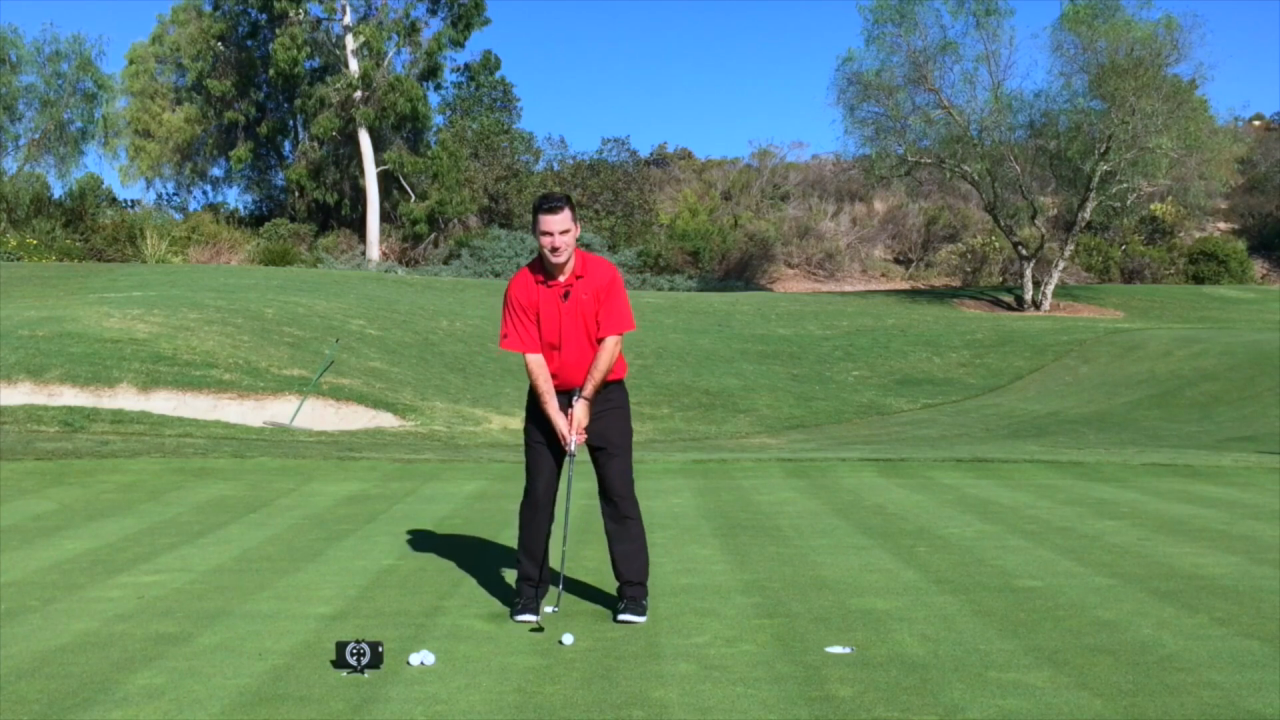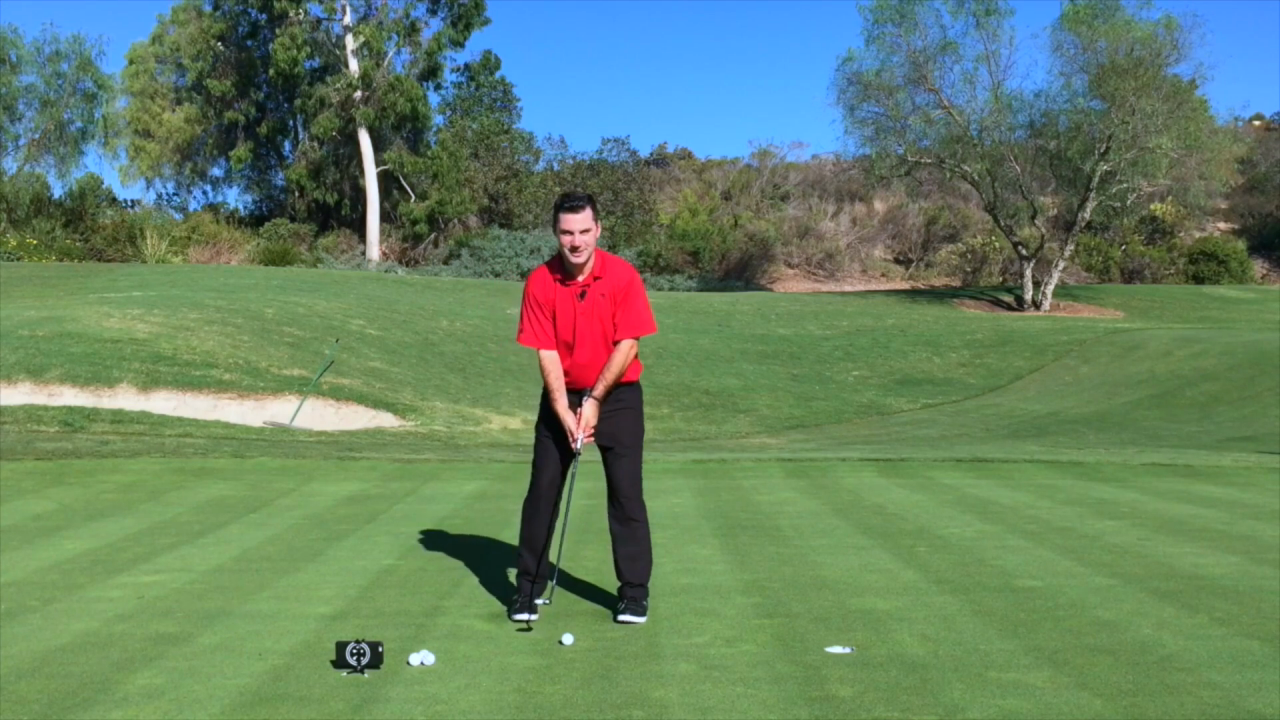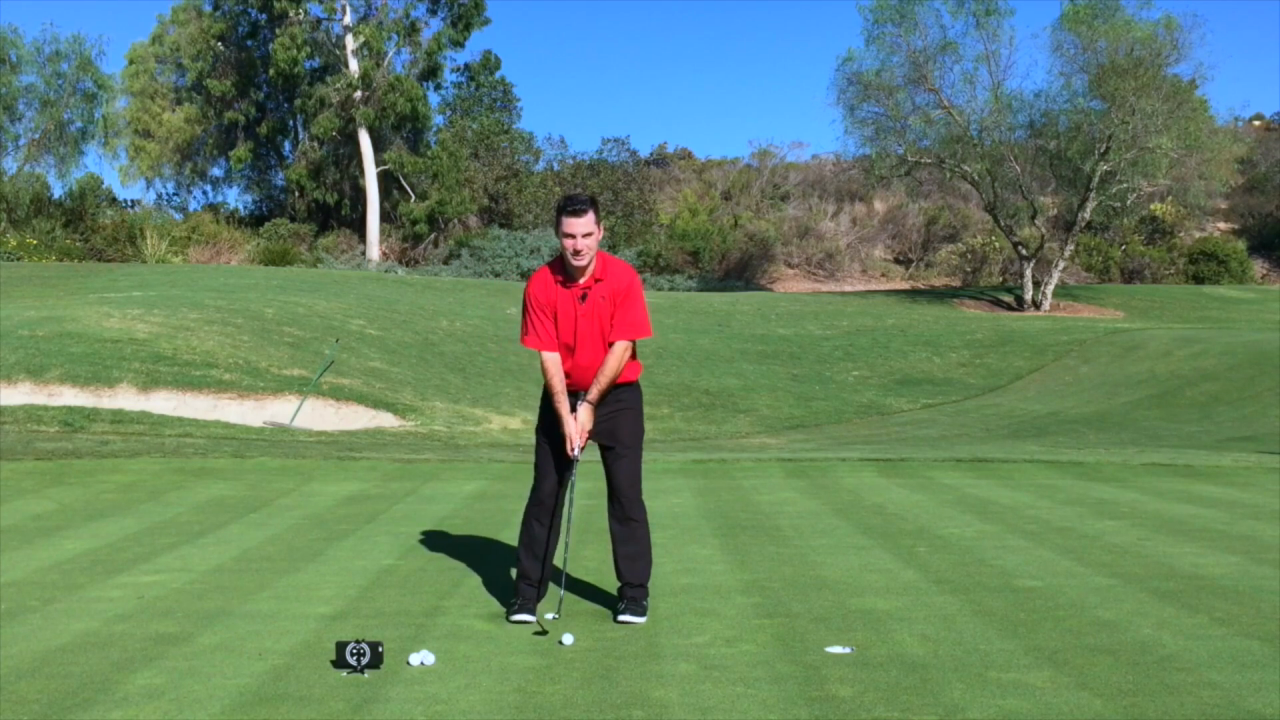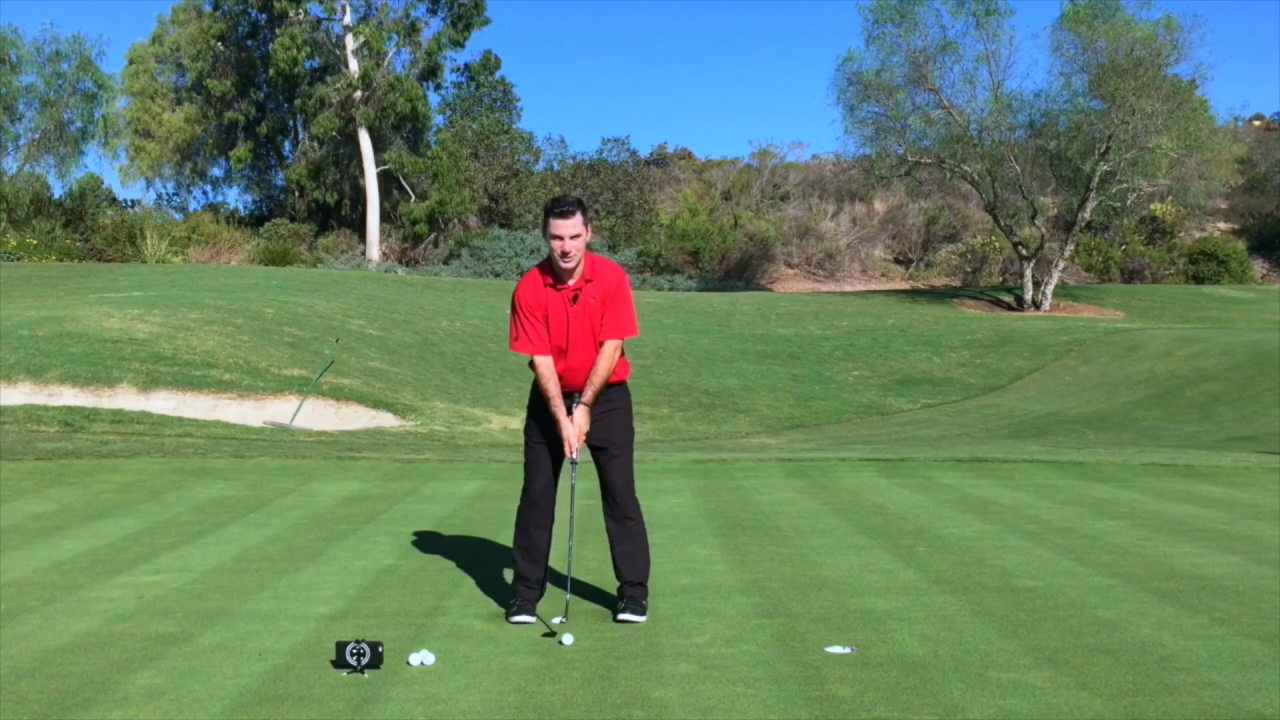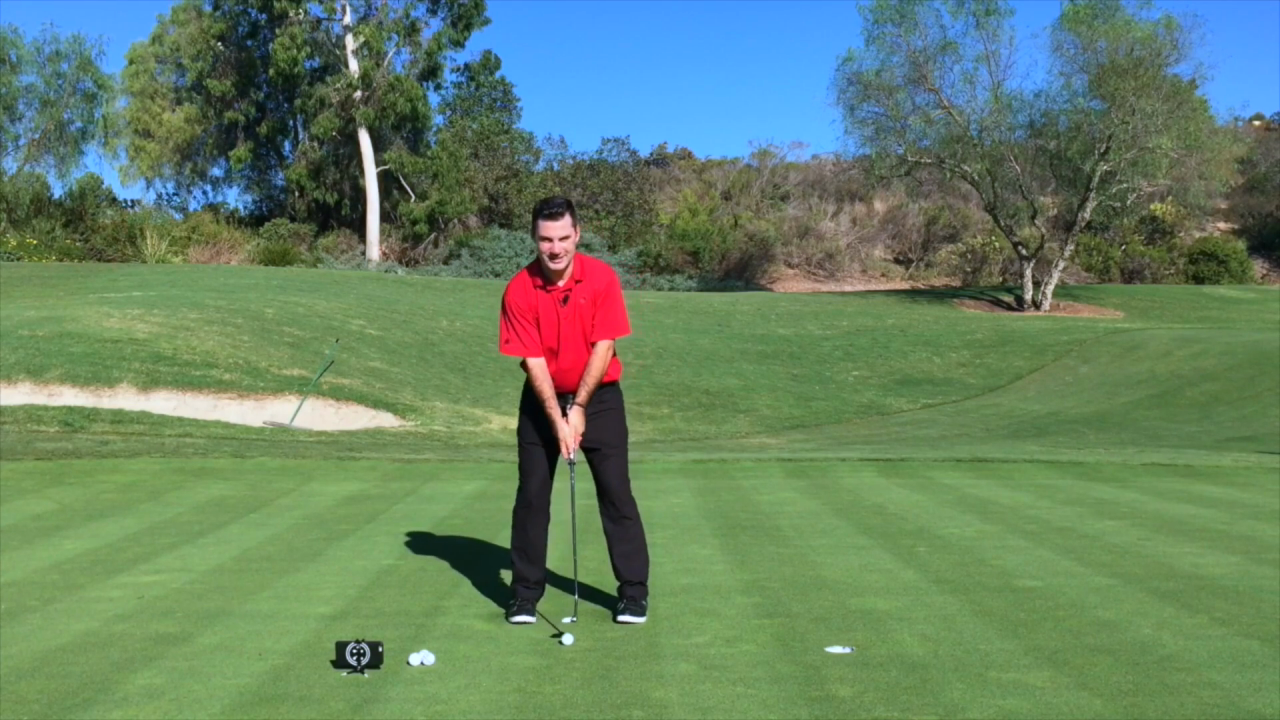
dt=0.2s
person 1, frame 1
left shoulder: (605, 275)
right shoulder: (520, 286)
left elbow: (612, 342)
right elbow: (532, 356)
left wrist: (585, 401)
right wrist: (556, 415)
left hip: (605, 395)
right hip: (548, 398)
left knee: (618, 492)
right knee: (538, 495)
left ankle: (633, 591)
right ankle: (530, 589)
person 1, frame 2
left shoulder: (623, 276)
right shoulder: (539, 283)
left elbow: (628, 345)
right elbow: (546, 353)
left wrist: (594, 400)
right wrist: (565, 412)
left hip: (618, 396)
right hip: (561, 396)
left knee: (625, 493)
right knee: (541, 491)
left ankle: (634, 591)
right ankle: (528, 586)
person 1, frame 3
left shoulder: (624, 278)
right shoulder: (539, 285)
left elbow: (623, 348)
right elbow: (548, 355)
left wrist: (589, 403)
right wrist: (566, 415)
left hip: (617, 396)
right hip: (561, 396)
left knee: (626, 494)
right knee: (545, 493)
left ankle: (634, 591)
right ankle: (528, 589)
person 1, frame 4
left shoulder: (612, 278)
right shoulder: (528, 288)
left elbow: (612, 346)
right elbow: (540, 359)
left wrist: (584, 406)
right wrist: (562, 418)
left hip: (607, 396)
right hip: (549, 399)
left knee: (620, 493)
right knee: (536, 495)
left ankle: (633, 590)
right ankle: (526, 591)
person 1, frame 5
left shoulder: (603, 278)
right shoulder: (518, 291)
left elbow: (604, 347)
right elbow: (533, 361)
left wrist: (578, 407)
right wrist: (557, 419)
left hip: (599, 397)
right hip: (542, 400)
left knee: (616, 492)
right knee: (532, 495)
left ankle: (633, 590)
right ankle: (526, 591)
